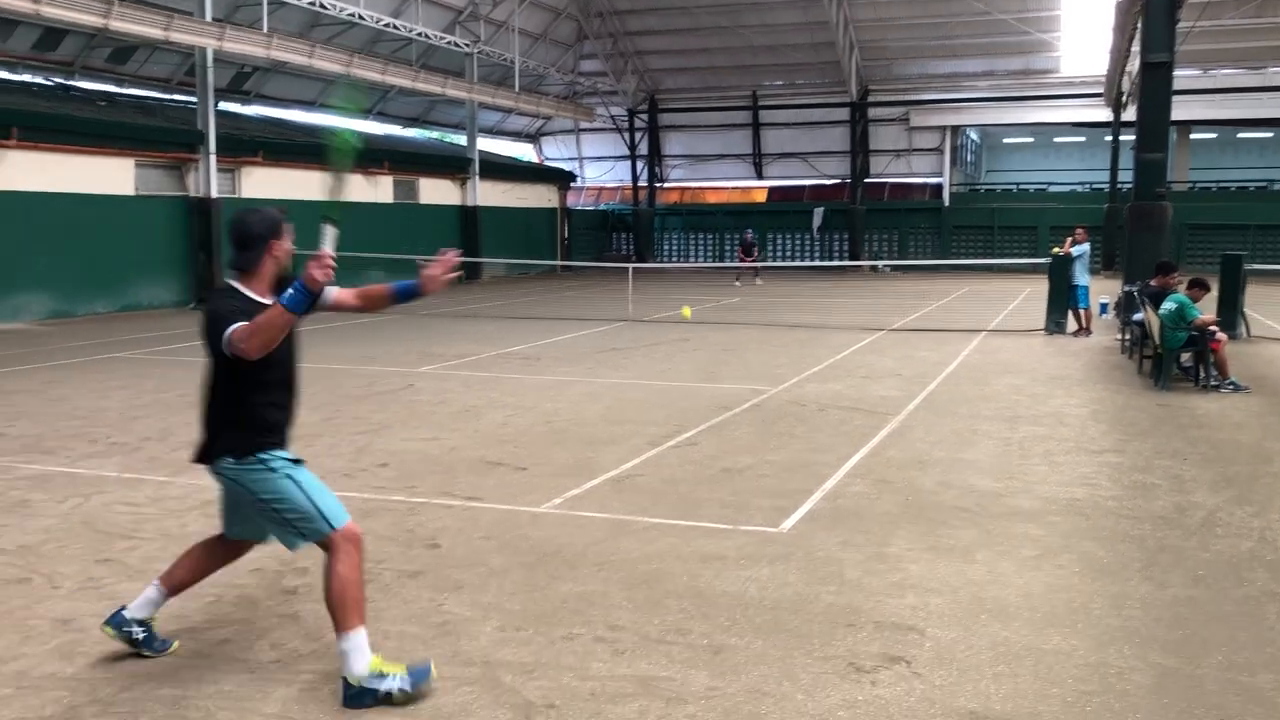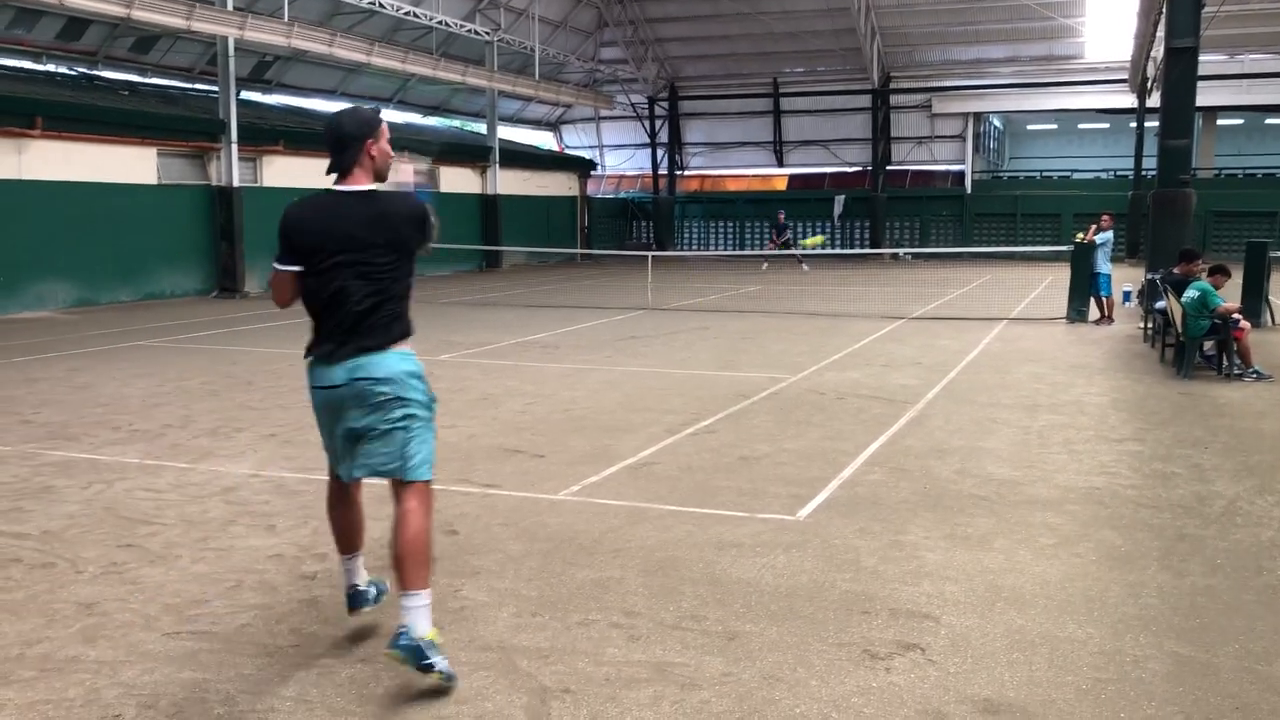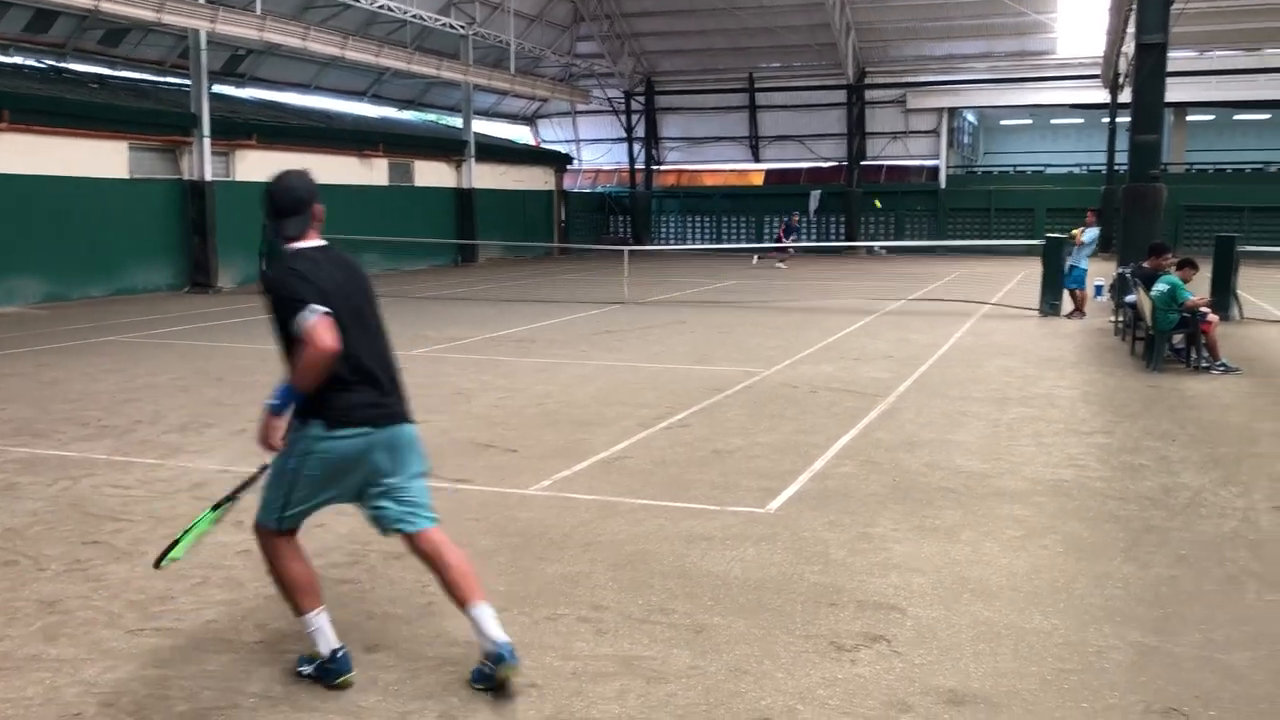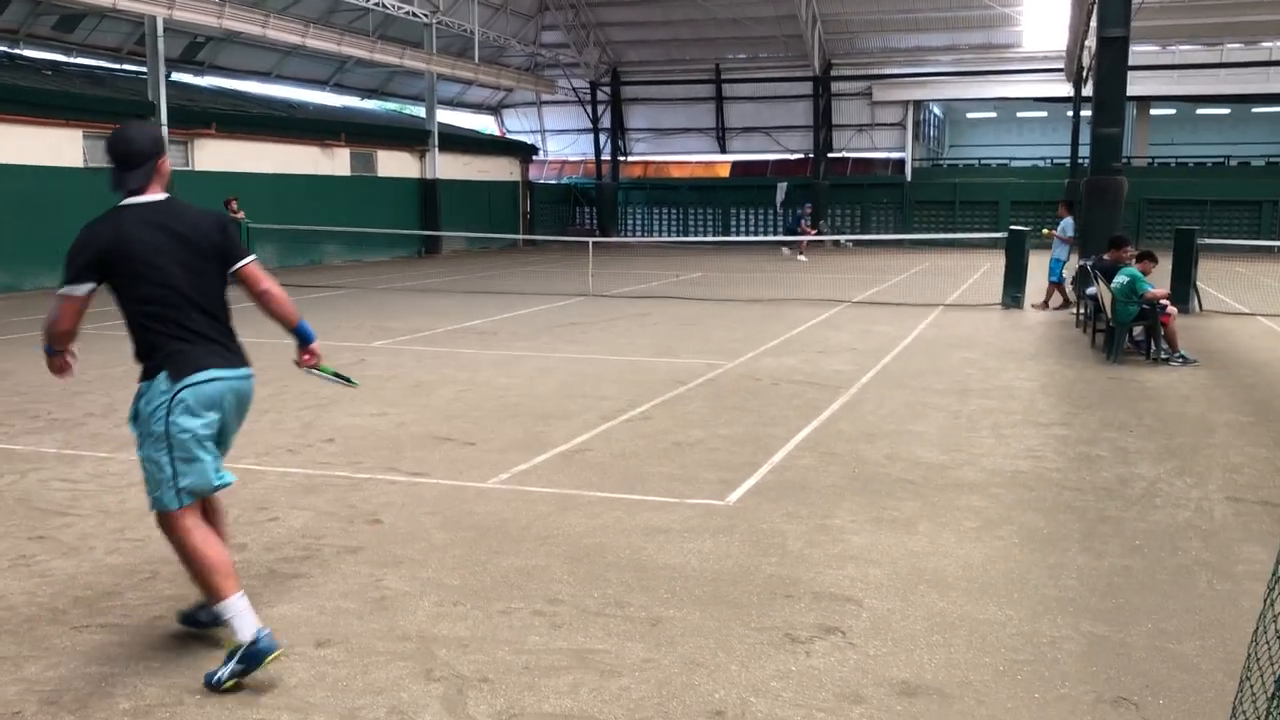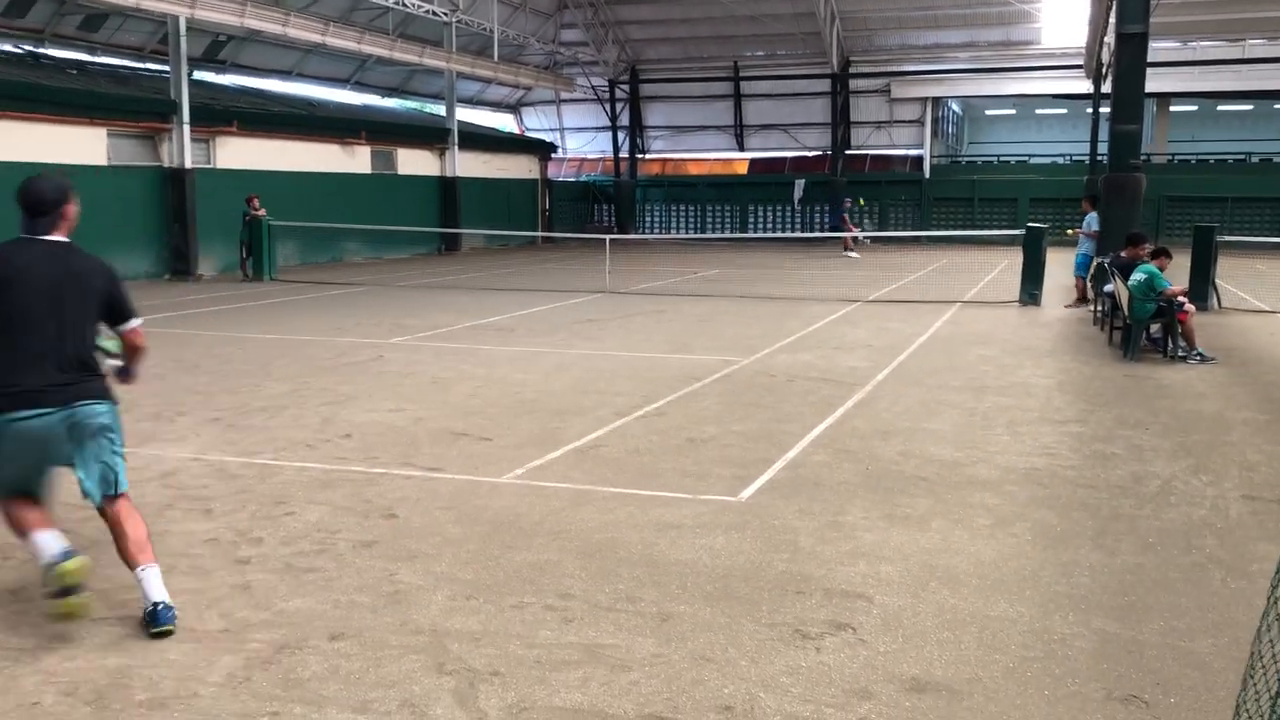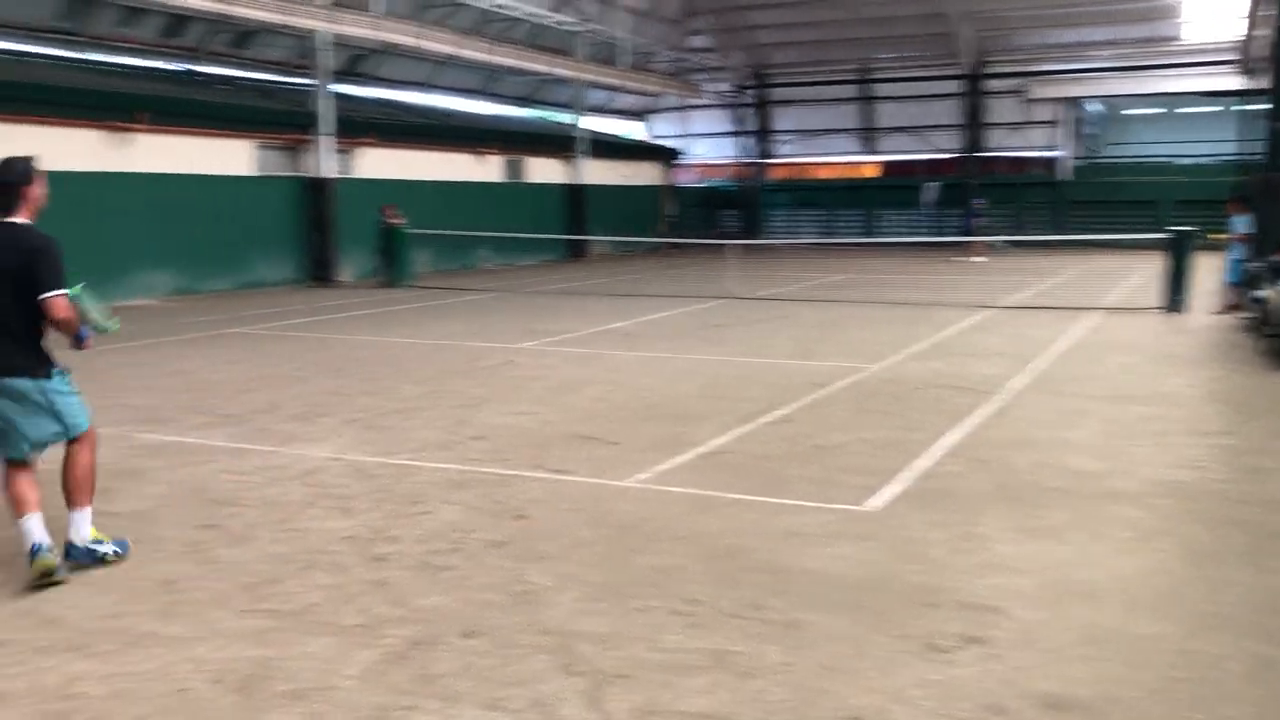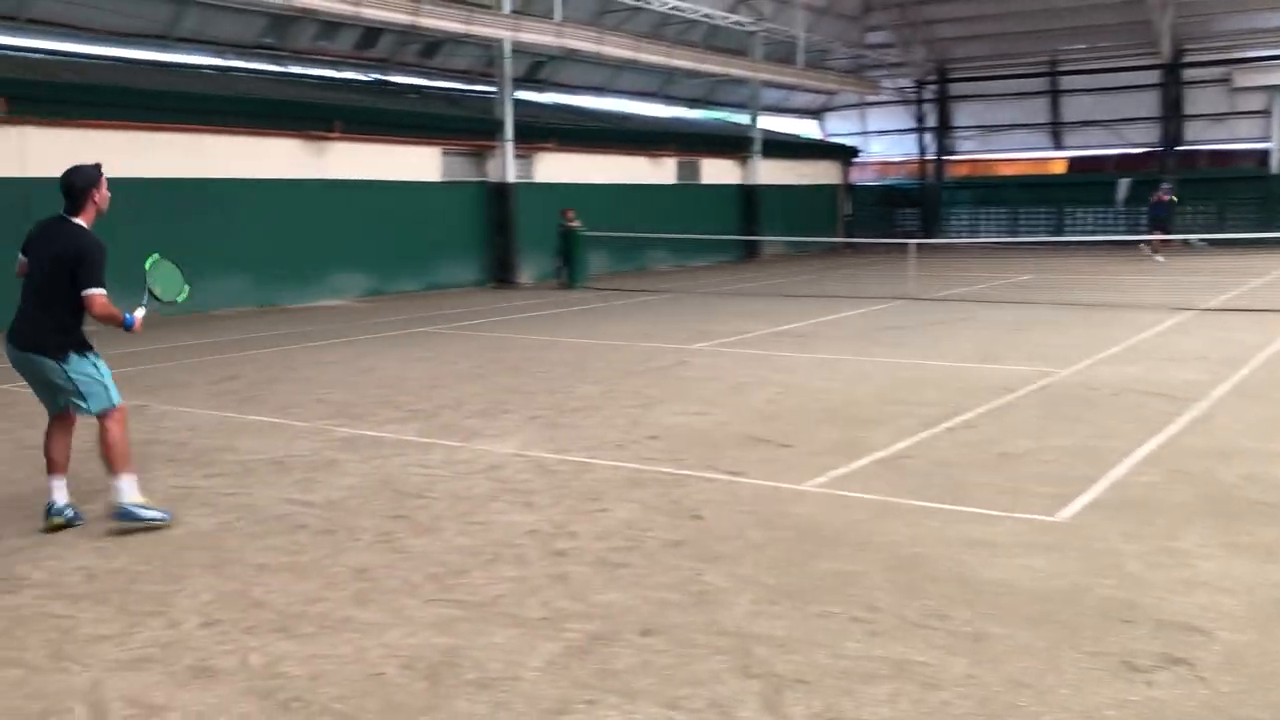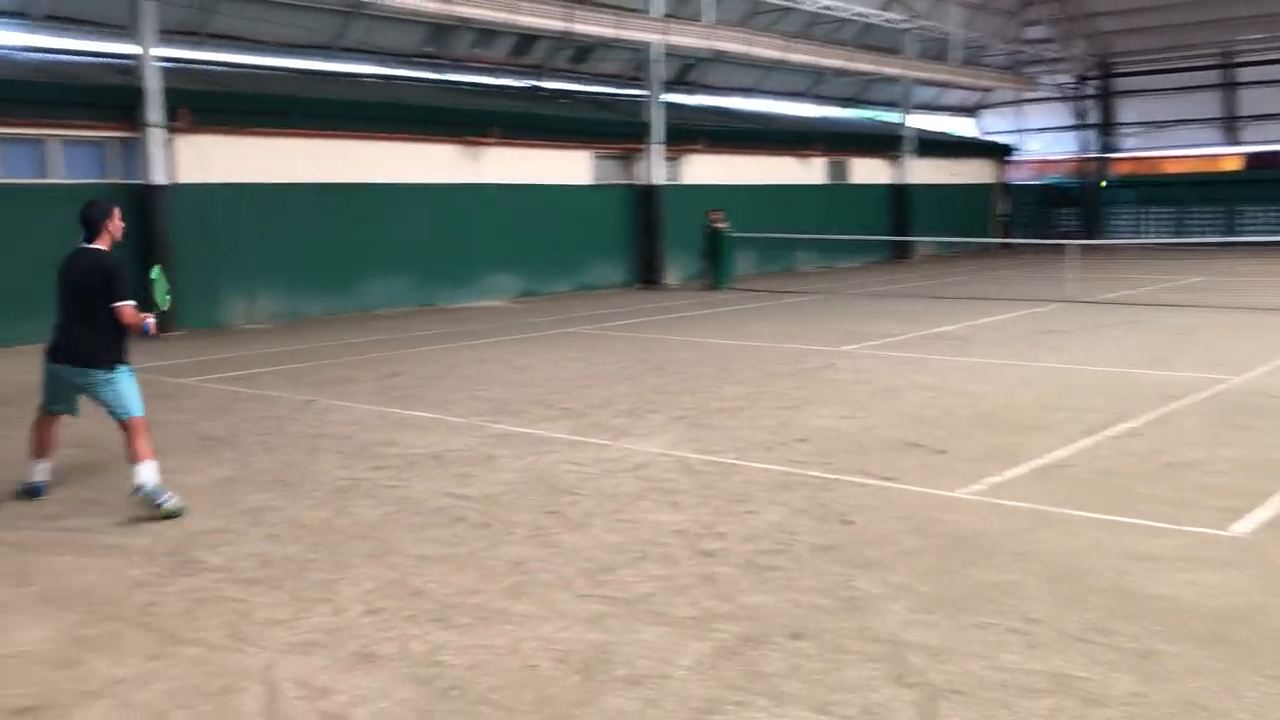
dt=0.4s
person 1, frame 1
left shoulder: (289, 291)
right shoulder: (223, 305)
left elbow: (354, 299)
right elbow: (253, 344)
left wrist: (417, 285)
right wrist: (300, 293)
left hip: (258, 453)
right hip: (246, 457)
left knee: (234, 539)
right knee: (344, 538)
left ankle: (133, 617)
right ankle: (362, 673)
person 1, frame 2
left shoulder: (299, 215)
right shoulder: (405, 208)
left elbow: (282, 295)
right elbow: (427, 233)
left hip: (328, 370)
right hip: (388, 367)
left knee: (343, 478)
right knee: (413, 492)
left ankle: (357, 584)
right ankle: (416, 630)
person 1, frame 3
left shoulder: (284, 272)
right shoulder: (347, 266)
left elbow: (322, 345)
left wrist: (281, 403)
left hip: (330, 432)
right hip: (393, 425)
left knee: (274, 531)
right knee: (425, 535)
left ankle: (329, 656)
right ankle: (496, 644)
person 1, frame 4
left shoulder: (100, 235)
right shoulder: (209, 222)
left elbow: (62, 324)
right elbow: (263, 286)
left wrist: (55, 350)
right wrist: (305, 336)
left hip: (178, 385)
right hip: (233, 376)
left knee: (179, 515)
right knee: (195, 488)
left ankle: (252, 641)
right ankle: (213, 604)
person 1, frame 5
right shoulder: (98, 270)
right elbow: (136, 342)
right wrist: (128, 368)
right hip: (89, 404)
right knee: (116, 503)
left ankle: (61, 556)
right ankle: (159, 605)
person 1, frame 6
right shoulder: (38, 245)
right elbow: (60, 314)
right wrist: (80, 336)
right knee: (81, 438)
left ankle: (38, 546)
right ankle: (82, 540)
person 1, frame 7
left shoulder: (43, 229)
right shoulder: (89, 247)
left elbow: (22, 271)
right elbow: (97, 308)
right wrist: (127, 321)
left hip: (20, 344)
right hip: (56, 350)
left knee: (63, 414)
right knee: (113, 413)
left ankle: (58, 504)
right ankle: (129, 502)
person 1, frame 8
left shoulder: (69, 262)
right shoulder: (110, 266)
right elbow: (128, 319)
left wrist: (136, 319)
right wrist: (146, 325)
left hip: (61, 359)
right hip: (103, 364)
left knee: (48, 414)
right knee: (136, 424)
left ankle: (36, 480)
right ankle: (149, 488)
